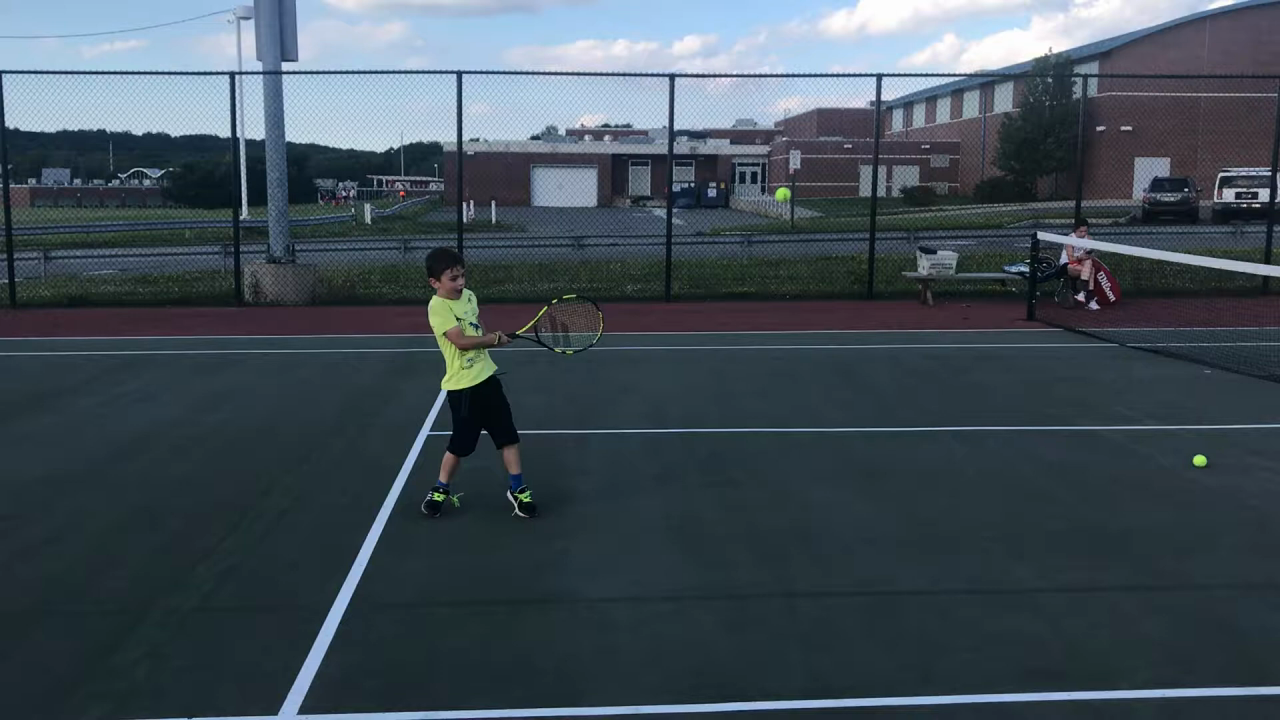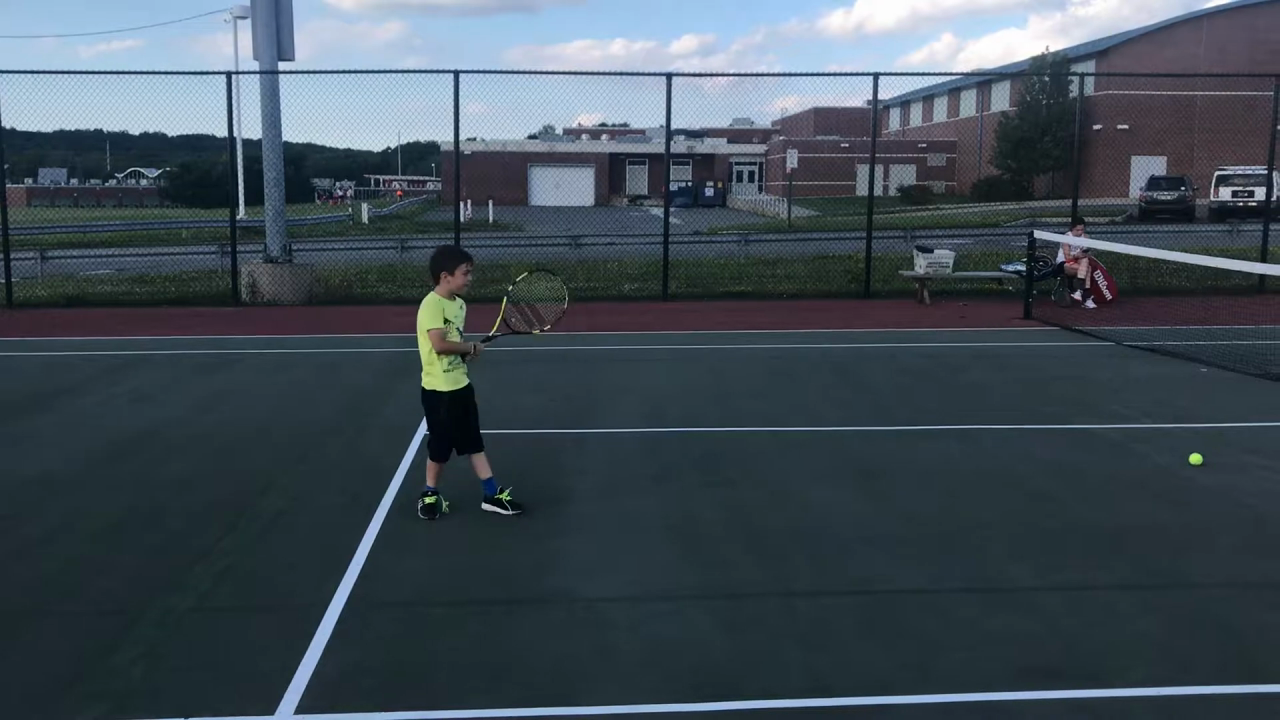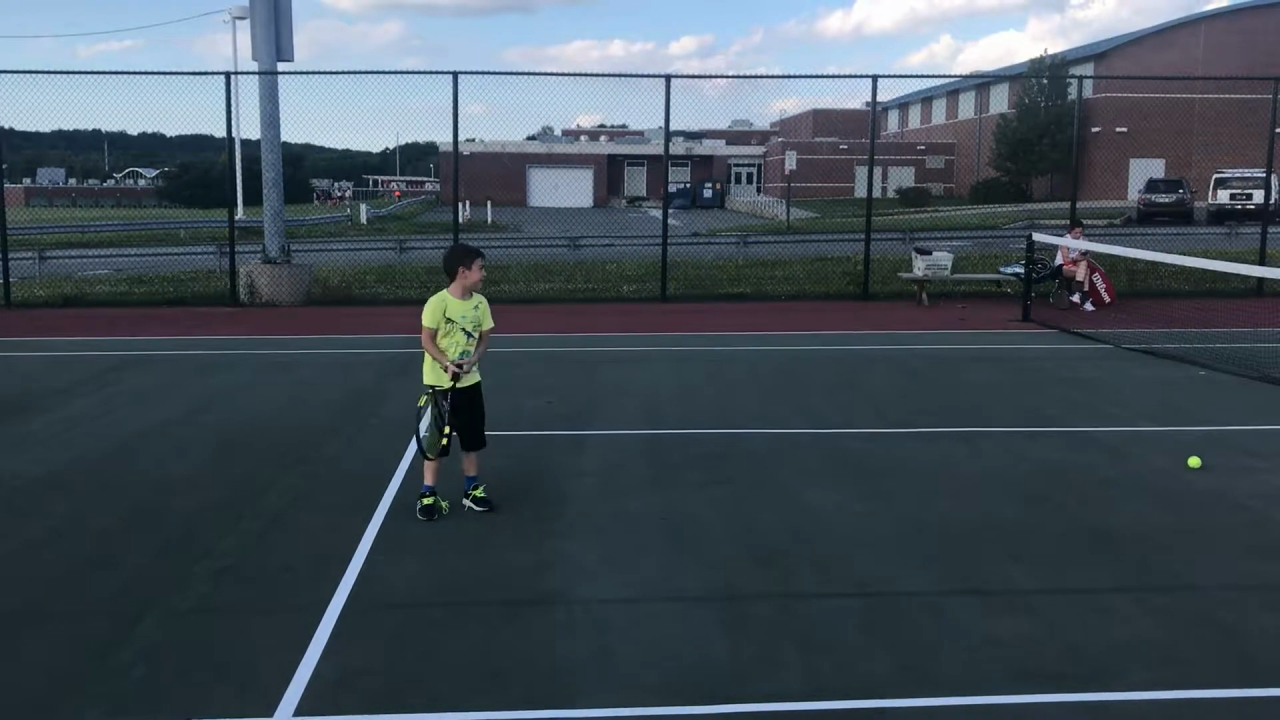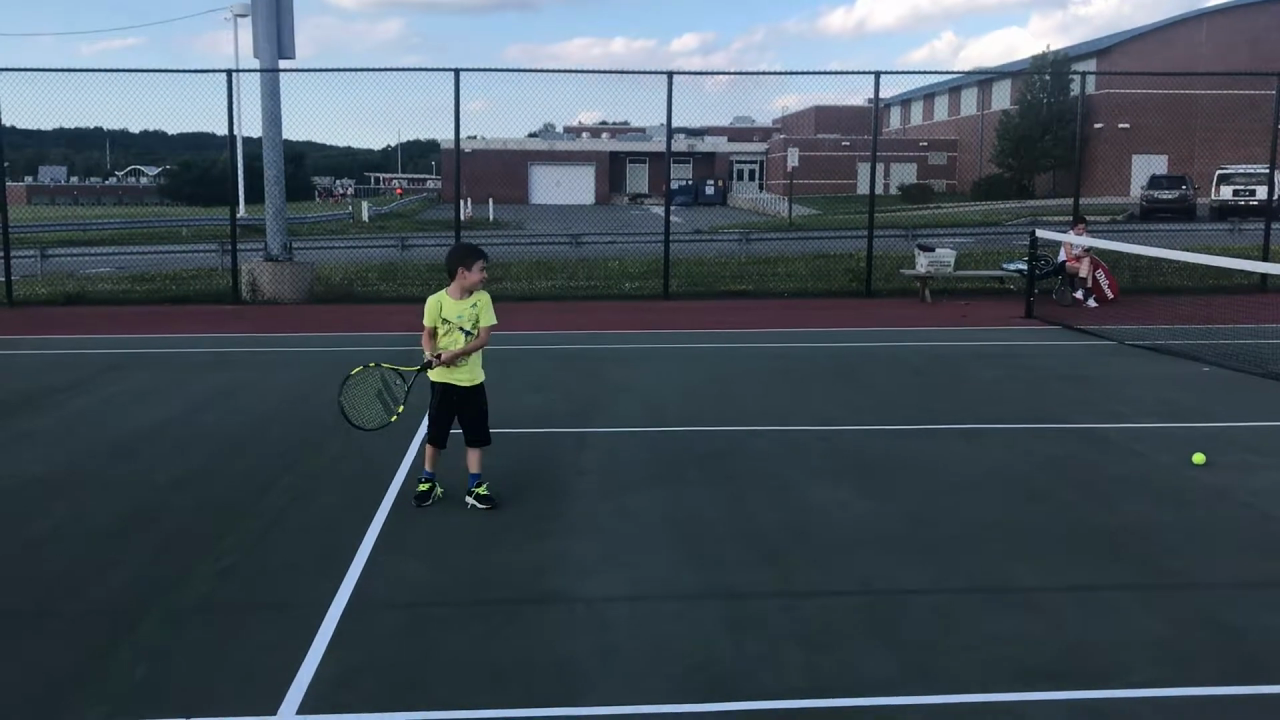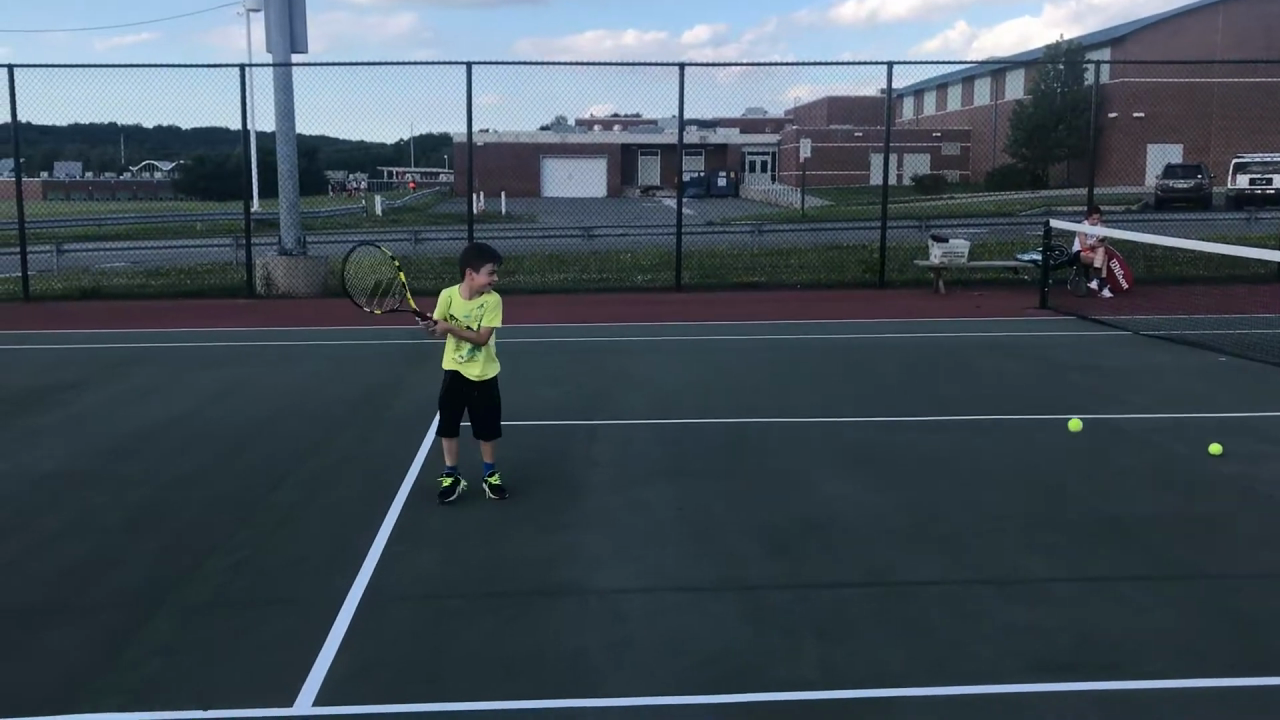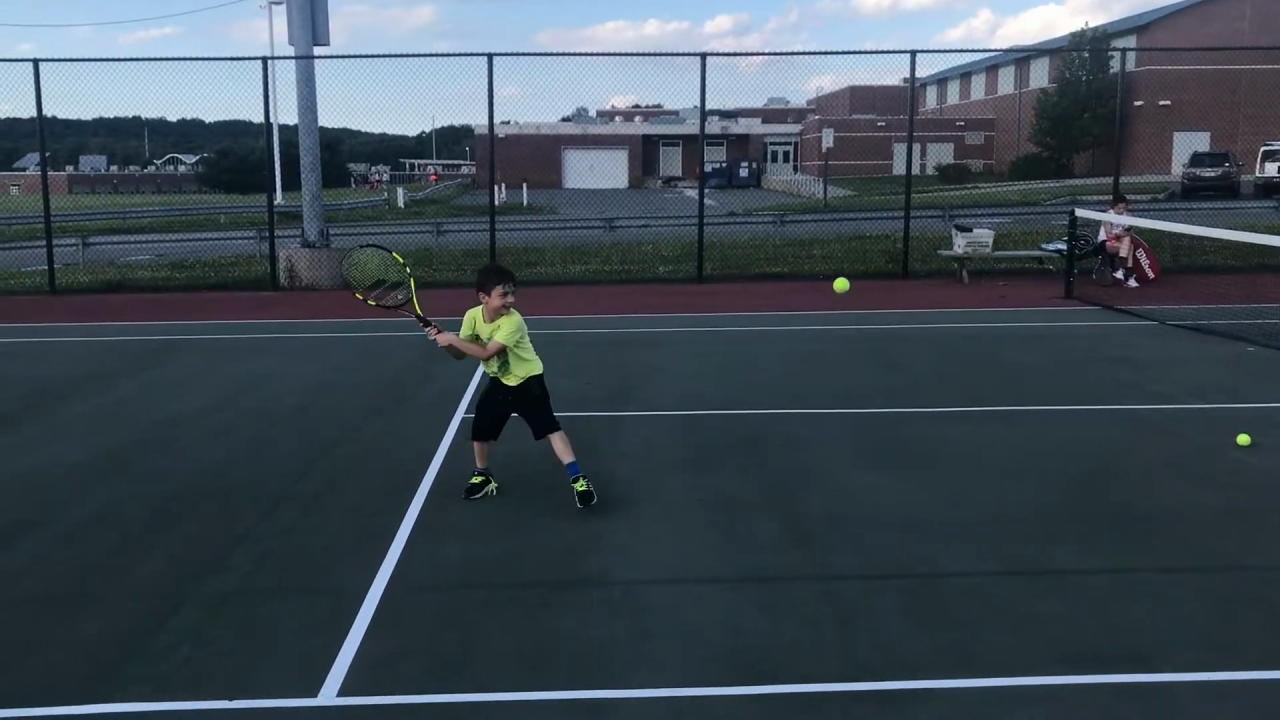
dt=0.4s
person 1, frame 1
left shoulder: (469, 296)
right shoulder: (438, 306)
right elbow: (462, 341)
left wrist: (488, 339)
right wrist: (495, 339)
left hip: (487, 376)
right hip: (462, 385)
left knee: (508, 435)
right knee: (460, 443)
left ankle: (517, 489)
right ankle: (441, 490)
person 1, frame 2
left shoulder: (458, 303)
right shoulder: (431, 305)
right elbow: (439, 344)
left wrist: (467, 349)
right wrist: (470, 347)
left hip: (461, 384)
right hip: (438, 389)
left knee: (473, 441)
right knee: (440, 445)
left ankle: (492, 494)
right ankle: (430, 495)
person 1, frame 3
left shoulder: (481, 302)
right shoulder: (437, 302)
left elbow: (484, 339)
right elbow: (427, 340)
left wrist: (470, 362)
right wrist: (445, 363)
left hip: (470, 382)
right hip: (441, 383)
left knee: (472, 439)
right knee: (436, 440)
left ankle: (472, 489)
right ankle: (428, 495)
person 1, frame 4
left shoulder: (483, 299)
right shoulder: (436, 301)
left elbow: (484, 337)
right elbow: (428, 335)
left wrist: (456, 353)
right wrist: (430, 354)
left hip: (472, 380)
right hip: (443, 379)
left knee: (476, 435)
right knee: (435, 434)
left ankle: (475, 488)
right ankle: (428, 481)
person 1, frame 5
left shoulder: (493, 300)
right shoulder: (448, 295)
left elbow: (482, 338)
right elbow: (440, 325)
left wrist: (451, 328)
right wrist: (433, 324)
left hip: (485, 373)
right hip: (455, 370)
left knee: (488, 429)
right knee: (448, 425)
left ankle: (490, 475)
right ankle: (450, 475)
person 1, frame 6
left shoulder: (512, 321)
right shoulder: (471, 317)
left elbow: (485, 353)
right elbow: (462, 353)
left wrist: (452, 340)
right wrist: (444, 339)
left hip: (527, 378)
right hip: (499, 380)
left knee: (550, 427)
right knee: (480, 428)
left ankle: (577, 480)
right ankle: (482, 476)
